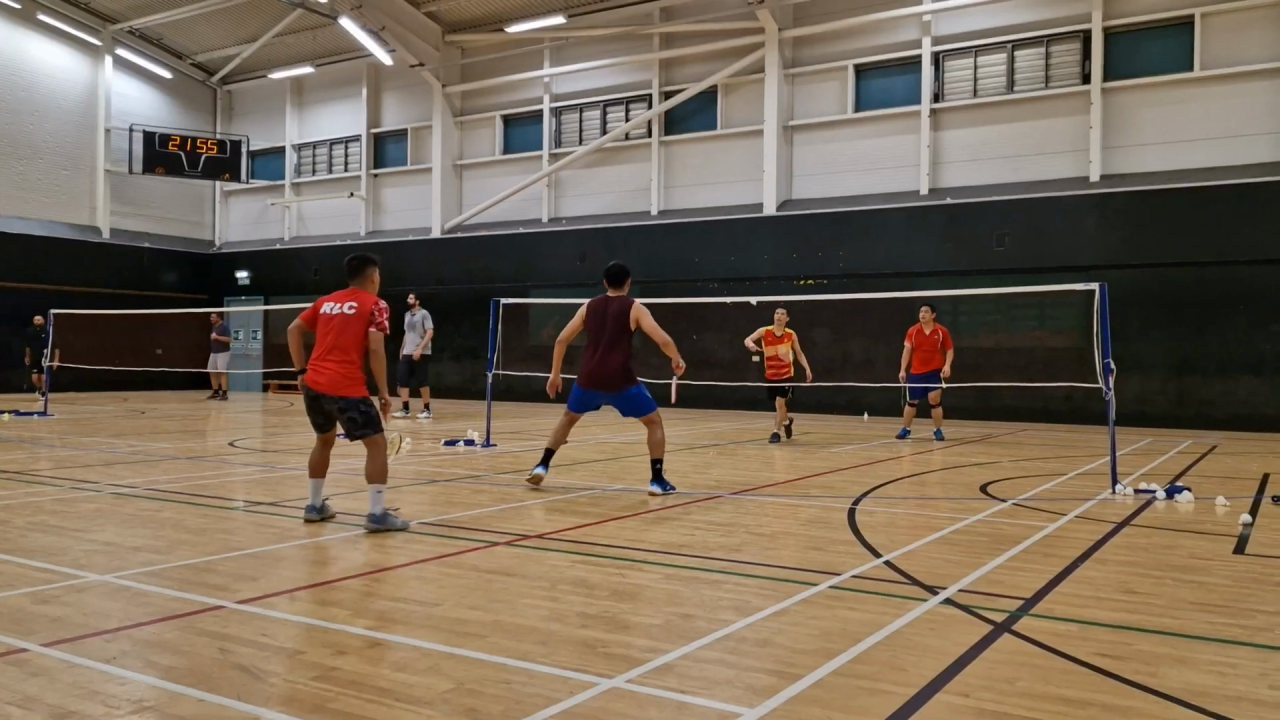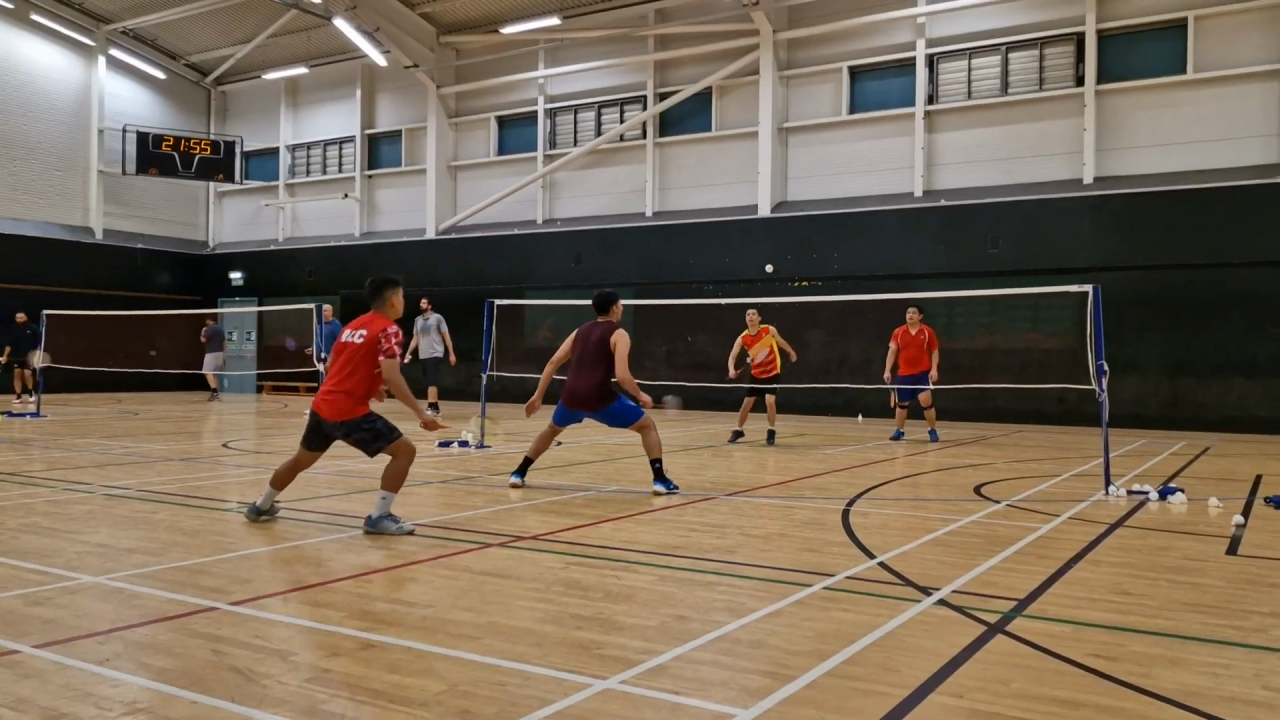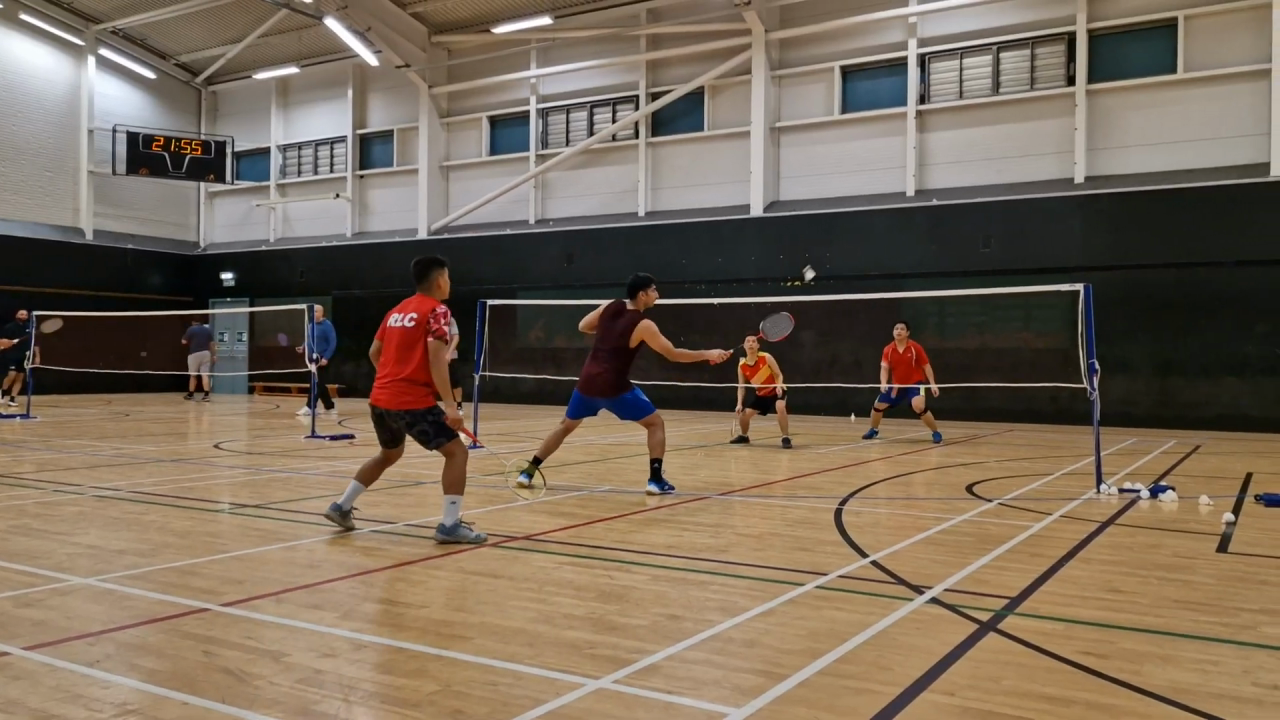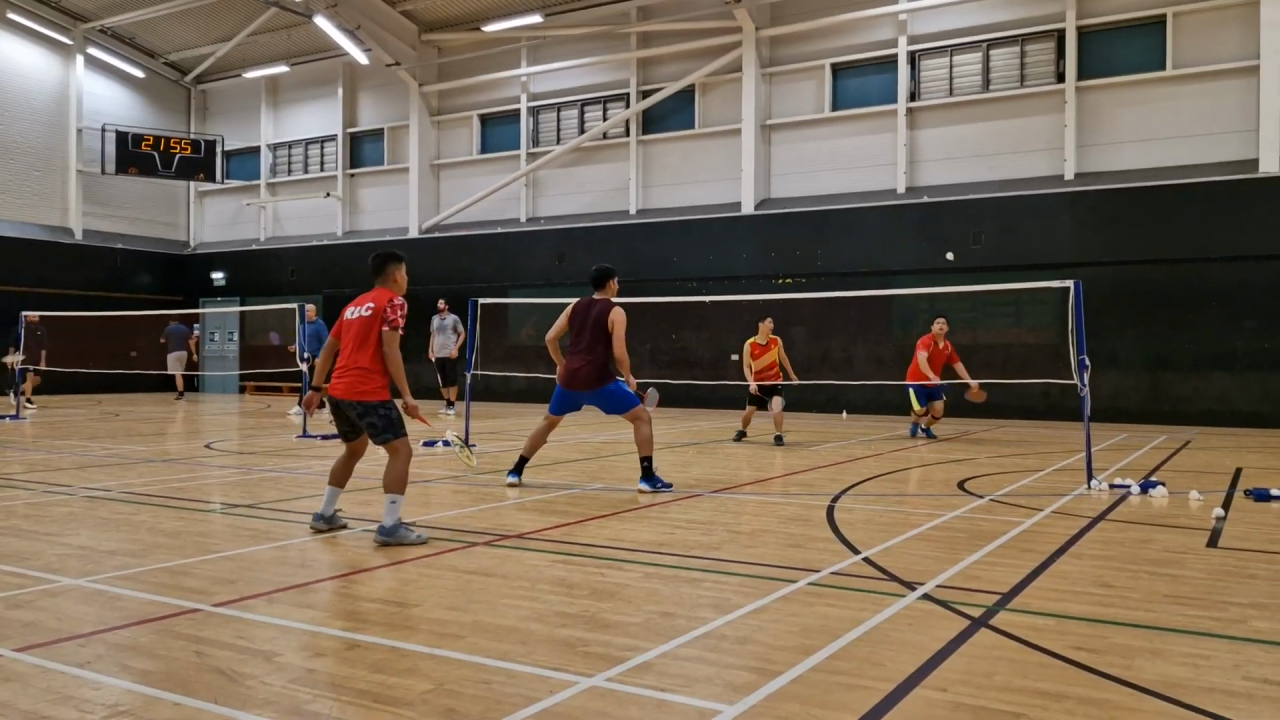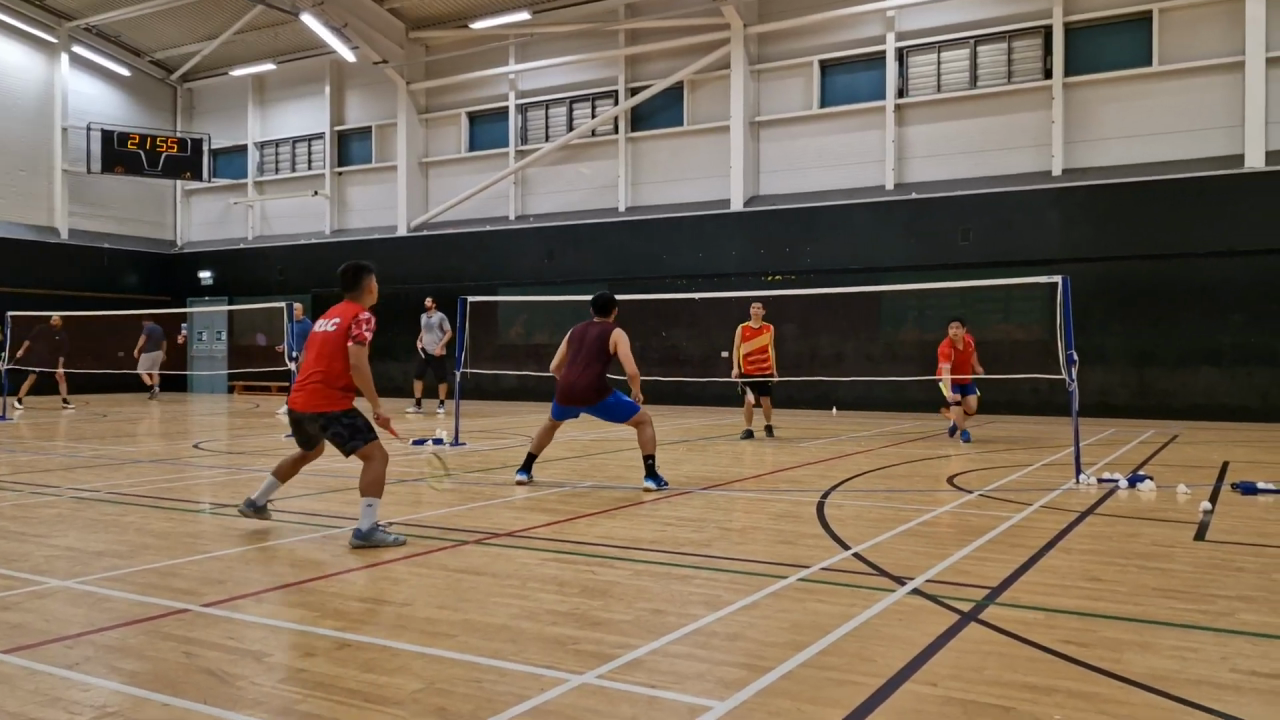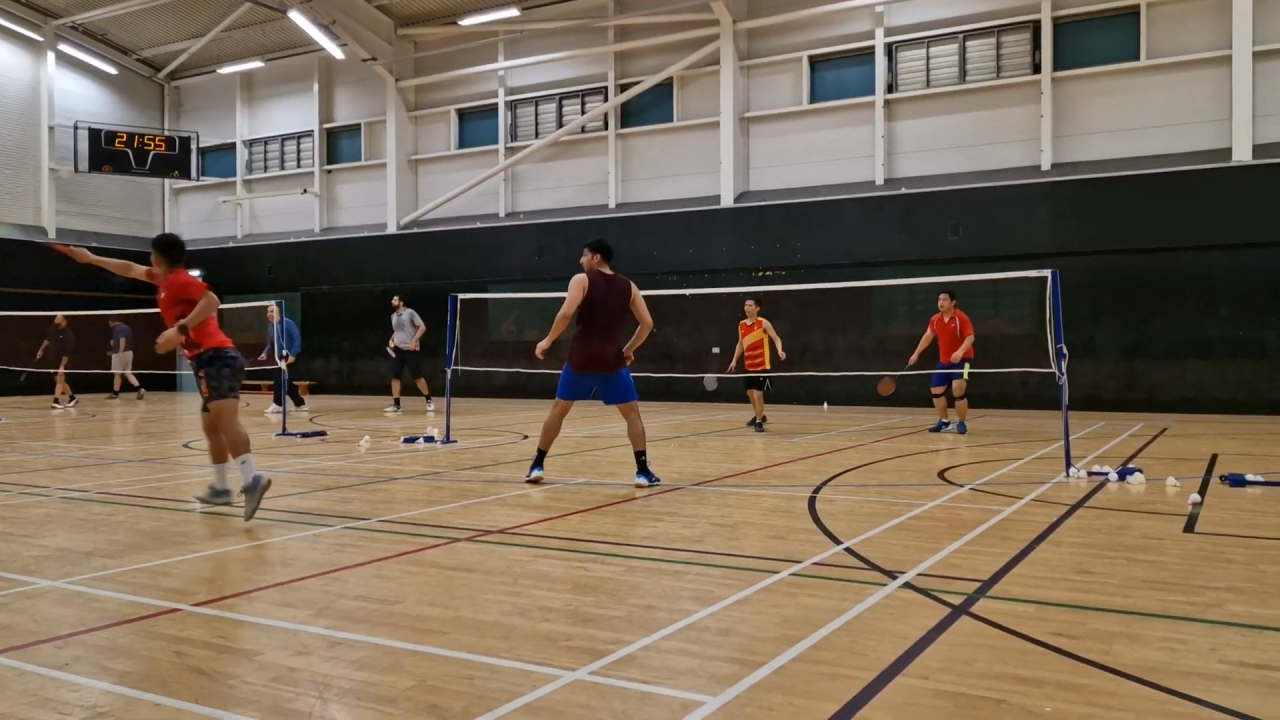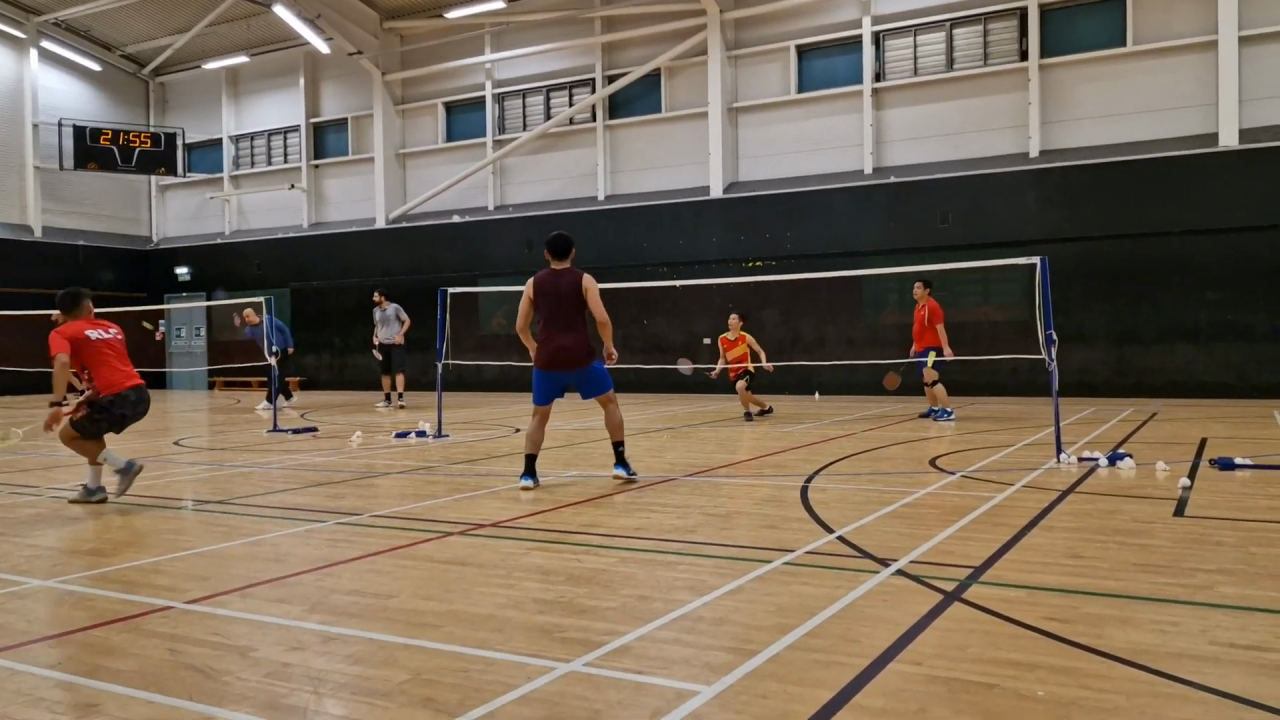
dt=0.5s
person 1, frame 1
left shoulder: (326, 302)
right shoulder: (375, 305)
left elbow: (293, 331)
right elbow: (376, 350)
left wrist: (302, 372)
right wrist: (384, 392)
left hip: (314, 384)
right hip: (346, 388)
left knee: (325, 441)
right knee: (378, 444)
left ankle: (315, 505)
right ankle: (377, 512)
person 1, frame 2
left shoulder: (352, 326)
right shoulder: (389, 330)
right elbow: (392, 377)
right wrist: (420, 413)
left hip: (322, 406)
right hip: (350, 411)
left knee: (302, 459)
right knee: (405, 451)
left ankle: (261, 506)
right ankle: (378, 517)
person 1, frame 3
left shoulder: (396, 311)
right shoulder: (437, 311)
left elbow: (374, 352)
right elbow: (437, 360)
right wrist: (450, 406)
left hip: (380, 399)
right hip: (413, 401)
left knee: (389, 455)
right knee: (456, 452)
left ankle: (341, 507)
right ankle: (450, 524)
person 1, frame 4
left shoulder: (354, 304)
right shoulder: (394, 301)
left elbow: (328, 348)
right elbow: (390, 351)
left wrist: (315, 388)
right wrist: (407, 395)
left hip: (339, 391)
right hip: (368, 393)
left knee: (355, 449)
right knee: (400, 451)
left ankle: (325, 514)
right ankle: (390, 526)
person 1, frame 5
left shoulder: (330, 316)
right shoulder: (362, 316)
right elbow: (357, 365)
right wrist: (377, 406)
left hip: (300, 403)
right hip: (330, 406)
left knee: (307, 453)
right knee: (376, 457)
left ankle: (257, 502)
right ankle: (366, 529)
person 1, frame 6
left shoulder: (178, 280)
right shoulder: (169, 279)
left elbow: (211, 302)
right elbow: (131, 269)
left wrist: (180, 329)
right wrist: (91, 258)
left hip: (211, 356)
right hip: (223, 357)
left knee: (227, 421)
right knee: (211, 426)
left ankle: (253, 480)
right ankle: (220, 489)
person 1, frame 7
left shoulder: (61, 333)
right shoulder: (112, 329)
left elbow: (62, 363)
left wrist: (57, 404)
right wrist: (90, 398)
left hip: (118, 398)
right hip: (140, 395)
left knee: (68, 434)
right knee: (93, 432)
left ankle: (124, 466)
right ankle: (94, 488)
person 2, frame 1
left shoulder: (589, 306)
right shoulder: (635, 308)
left elbow: (562, 340)
right elbow: (663, 340)
left wrist: (555, 373)
right wrist: (677, 359)
left hip: (589, 379)
right hip: (620, 380)
left knee: (568, 419)
right knee: (654, 423)
left ankle: (542, 465)
right ankle: (658, 480)
person 2, frame 2
left shoulder: (581, 331)
right shoulder: (619, 334)
left elbow: (553, 363)
right elbow: (622, 376)
left wrist: (538, 395)
right wrist: (640, 395)
left hip: (571, 397)
right hip: (600, 398)
left knee: (552, 430)
right knee: (647, 426)
left ankle: (519, 473)
right ankle: (660, 480)
person 2, frame 3
left shoulder: (609, 306)
right shoulder: (643, 326)
left elbow: (583, 326)
right elbow: (673, 354)
right wrist: (708, 354)
left hip: (587, 383)
right hip: (614, 387)
left knee: (565, 426)
right knee: (655, 424)
left ankle: (527, 472)
right ankle: (655, 480)
person 2, frame 4
left shoulder: (575, 307)
right shoulder: (616, 312)
left elbow: (550, 338)
right elbow: (619, 355)
left wrist: (561, 365)
right wrist: (628, 377)
left hip: (570, 378)
right hip: (599, 380)
left knee: (548, 422)
right knee: (642, 418)
left ankle: (515, 472)
right ankle: (648, 477)
person 2, frame 5
left shoulder: (575, 331)
right shoulder: (616, 334)
left elbow: (555, 367)
right elbow: (632, 372)
right wrist: (637, 393)
left hip: (565, 393)
right hip: (595, 393)
left knee: (552, 423)
right knee: (644, 420)
left ankle: (524, 470)
right ankle: (651, 476)
person 2, frame 6
left shoulder: (582, 280)
right shoulder: (628, 286)
left elbow: (566, 313)
right elbow: (647, 323)
left wrist: (547, 341)
right wrist: (629, 349)
left hip: (579, 361)
right hip: (611, 362)
left knee: (558, 410)
right knee: (632, 415)
left ankle: (537, 465)
right ankle: (642, 472)
person 2, frame 7
left shoulder: (534, 283)
right shoulder: (585, 280)
left elbow: (521, 326)
right elbow: (601, 317)
left wrist: (533, 348)
right wrist: (609, 345)
left hip: (548, 361)
right hip: (581, 357)
left knee: (539, 416)
right knee: (610, 404)
left ankle: (529, 473)
right ankle: (621, 462)
